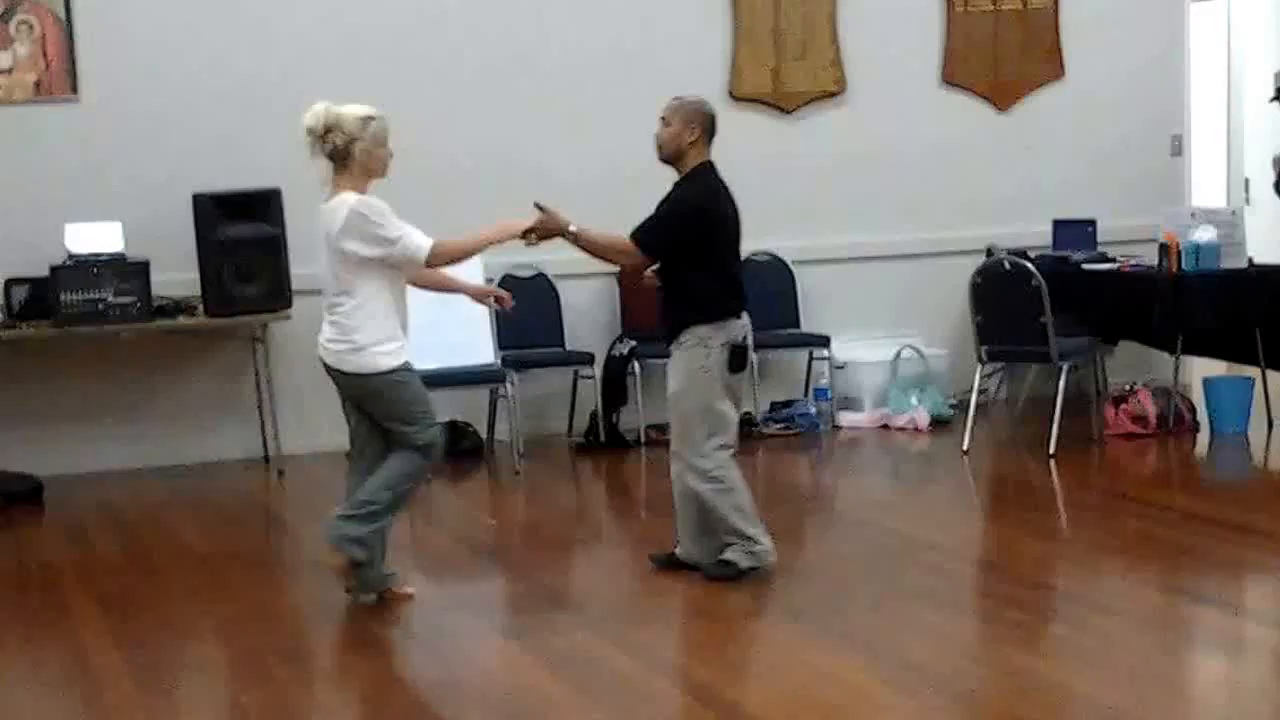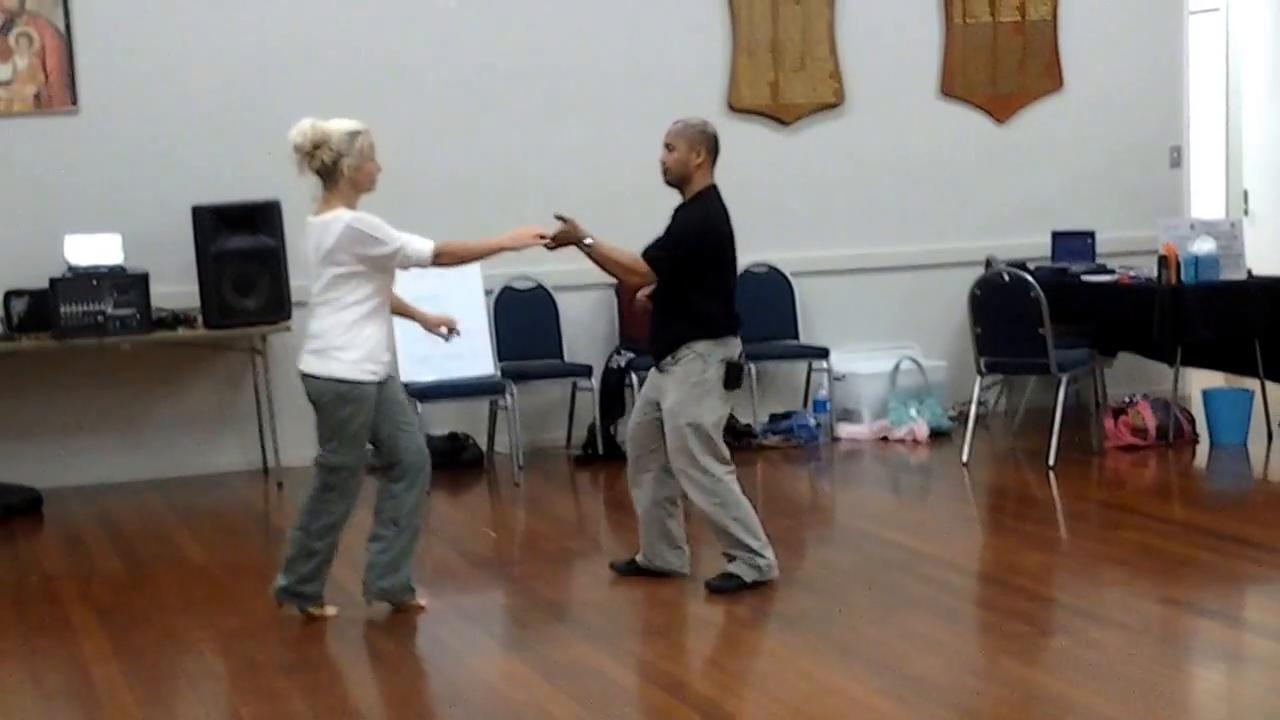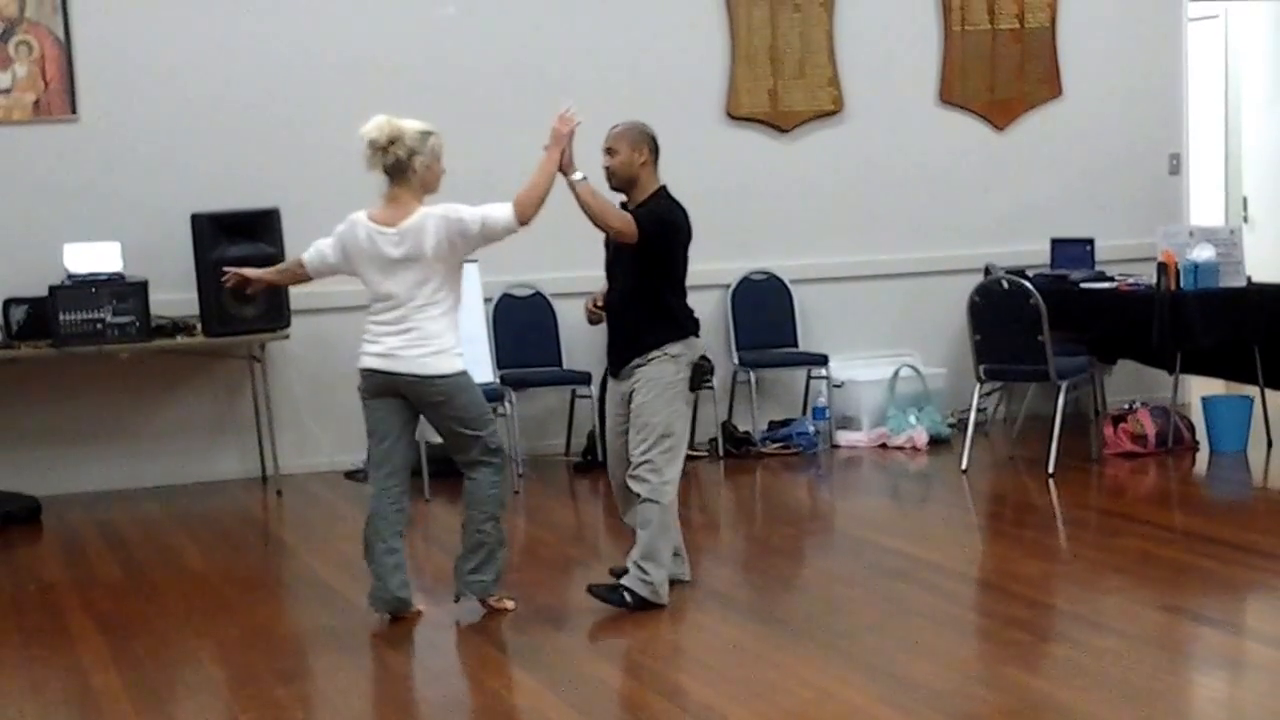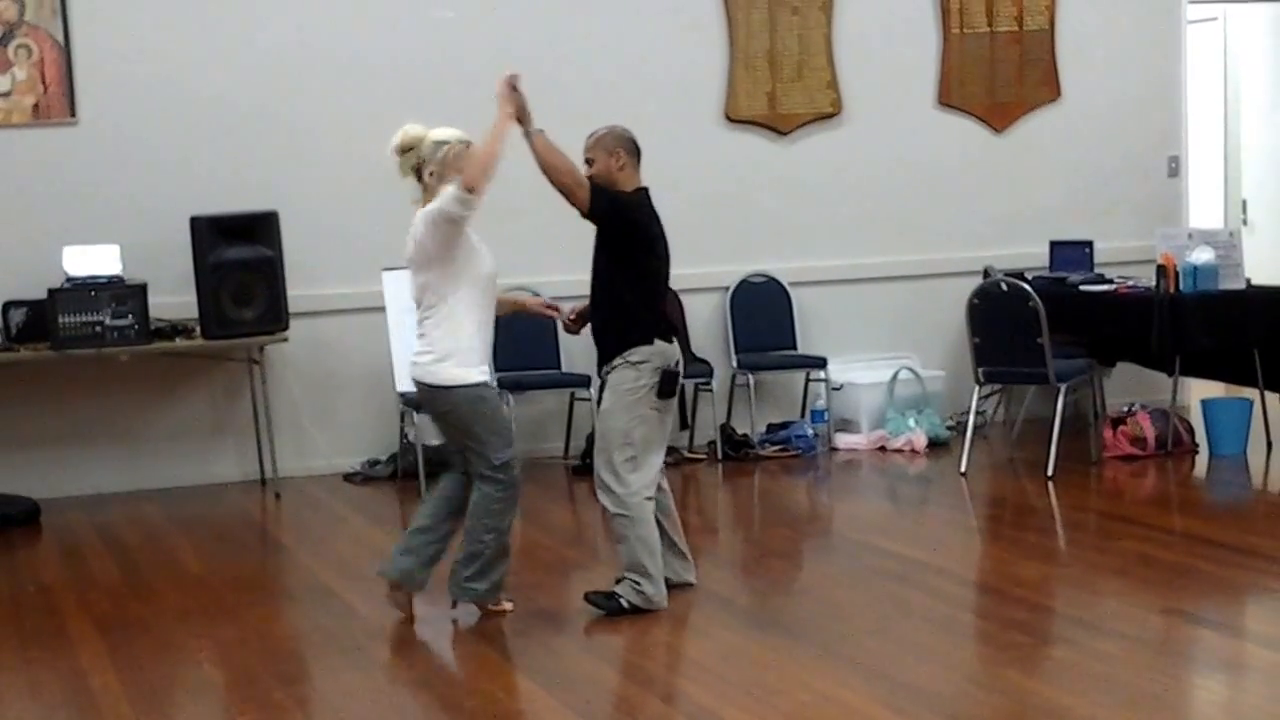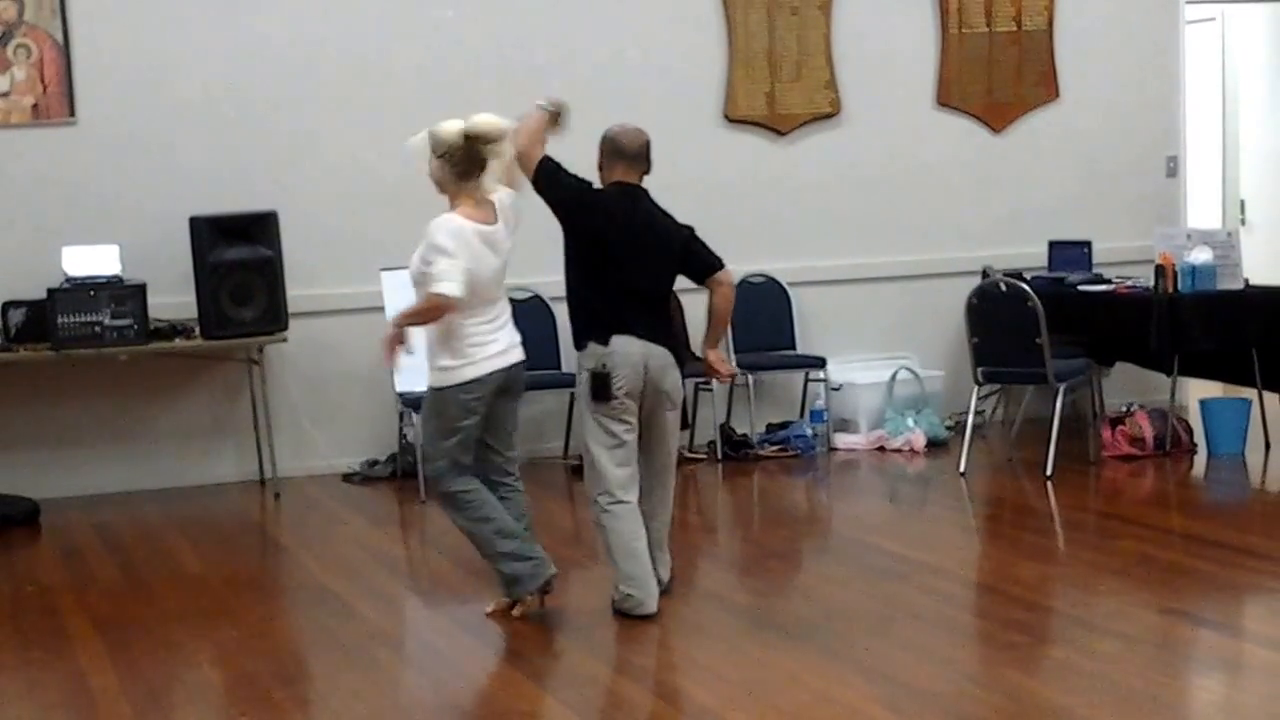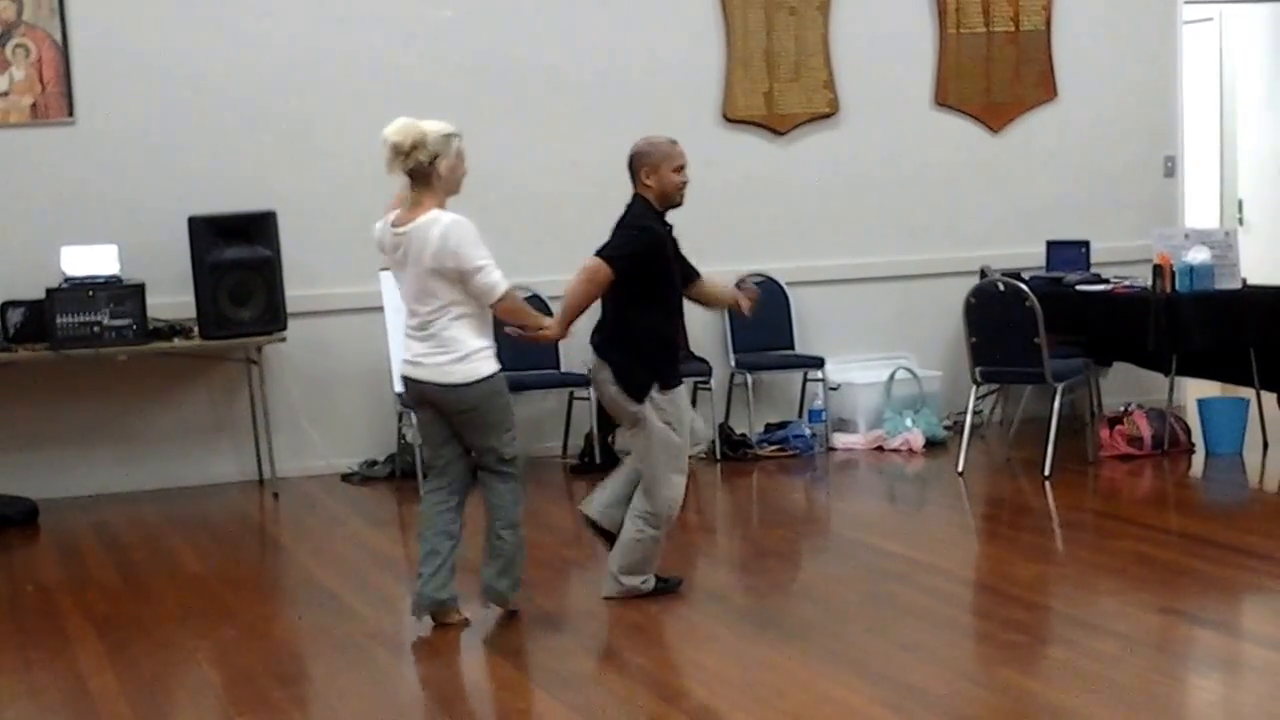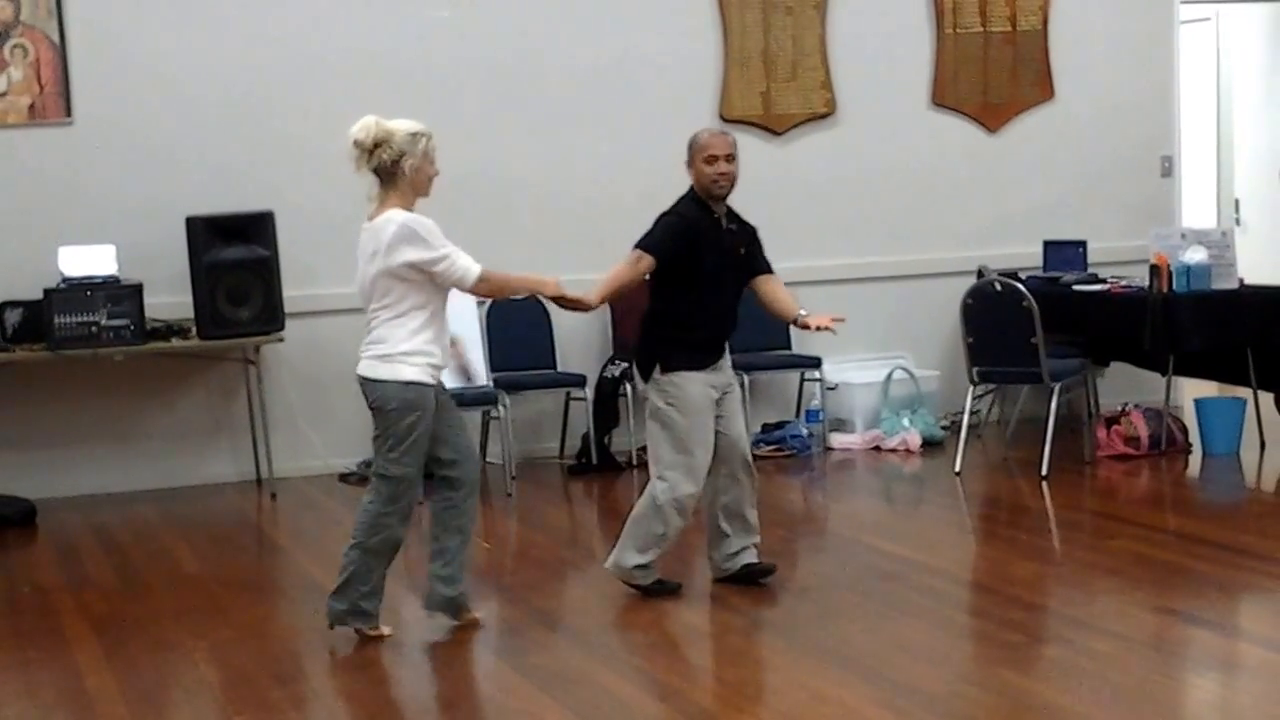
dt=0.5s
person 1, frame 1
left shoulder: (343, 208)
right shoulder: (361, 210)
left elbow: (406, 266)
right elbow: (430, 253)
left wrist: (470, 289)
right wrist: (499, 233)
left hip: (351, 355)
right hip: (372, 359)
left knee: (373, 455)
right knee: (423, 446)
left ankle: (367, 574)
right ankle: (354, 531)
person 1, frame 2
left shoulder: (335, 225)
right shoulder: (352, 227)
right elbow: (435, 254)
left wrist: (421, 317)
right wrist: (507, 241)
left hip: (367, 372)
right hip: (340, 374)
left knee: (410, 460)
right knee: (338, 480)
left ankle: (389, 579)
right ankle: (299, 587)
person 1, frame 3
left shoulder: (357, 229)
right shoulder: (446, 224)
left elbow: (306, 267)
right elbow: (523, 211)
left wrist: (261, 276)
right wrist: (555, 151)
left hip: (379, 371)
right hip: (435, 370)
left knee: (387, 478)
right knee: (485, 461)
left ankle: (392, 593)
right ankle: (479, 580)
person 1, frame 4
left shoulder: (443, 230)
right shoulder: (437, 222)
right elbow: (471, 183)
left wrist: (518, 302)
right wrist: (505, 114)
left hip: (446, 375)
right hip: (456, 379)
left knee: (469, 474)
right knee: (497, 474)
left ankle: (408, 568)
right ankle: (476, 586)
person 1, frame 5
left shoulder: (447, 230)
right shoulder: (499, 207)
left elbow: (446, 300)
right elbow: (508, 185)
left wrist: (401, 323)
left hip: (464, 373)
right hip: (506, 362)
left knee: (451, 475)
right knee: (499, 469)
left ankle: (529, 570)
right ankle: (525, 581)
person 1, frame 6
left shoulder: (395, 226)
right shoulder: (451, 227)
right elbow: (498, 298)
left wrist: (412, 193)
right wrist: (542, 323)
left hip: (419, 375)
right hip: (467, 374)
left knee: (444, 479)
right knee: (499, 470)
left ankle: (436, 593)
right ankle: (501, 584)
person 1, frame 7
left shoulder: (378, 227)
right shoulder: (408, 227)
right elbow: (477, 280)
left wrist: (445, 342)
right wrist: (535, 283)
left hip: (415, 377)
right hip: (400, 380)
left knee: (459, 473)
right knee: (393, 494)
left ankle: (448, 589)
right ankle: (353, 606)
person 2, frame 1
left shoulder: (692, 198)
right shoulder: (706, 191)
left elbow: (631, 252)
left wrist: (565, 230)
right wrist: (665, 271)
left hip: (706, 339)
right hip: (702, 335)
left knee: (704, 452)
right knee: (689, 450)
left ankle: (749, 545)
right ankle: (699, 547)
person 2, frame 2
left shoulder: (700, 219)
right shoulder: (696, 213)
left elbow: (639, 271)
left wrist: (583, 240)
right wrist: (659, 290)
left hip: (700, 357)
right hip: (674, 358)
left knee: (700, 466)
right knee: (646, 456)
left ankle: (753, 559)
right ankle: (661, 554)
person 2, frame 3
left shoulder: (667, 215)
right shoulder: (628, 217)
left elbow: (618, 228)
left wrist: (572, 172)
right wrist: (603, 300)
left hip: (663, 359)
right hip: (625, 361)
left knee: (651, 472)
right knee: (625, 472)
left ankle: (646, 582)
right ankle: (666, 562)
person 2, frame 4
left shoulder: (631, 213)
right shoulder: (625, 217)
left elbow: (567, 183)
left wrist: (527, 124)
right wrist: (590, 310)
left hip: (640, 362)
right hip: (641, 359)
left knee: (621, 478)
right knee: (642, 474)
left ankle: (643, 589)
right ankle: (672, 566)
person 2, frame 5
left shoulder: (582, 207)
right shoulder: (669, 228)
left elbow: (524, 150)
right elbow: (723, 284)
left wrist: (545, 111)
right wrist: (714, 346)
left hip: (606, 357)
right hip: (661, 356)
left knee: (614, 485)
right knee: (655, 480)
left ankle: (637, 592)
right ankle: (651, 574)
person 2, frame 6
left shoulder: (649, 225)
right shoulder: (643, 230)
left elbow: (691, 285)
right elbow: (595, 272)
left wrist: (730, 298)
right wrist: (560, 326)
left hip: (623, 368)
right hip: (643, 374)
left knee: (656, 459)
right knee: (664, 481)
left ankle: (608, 511)
right ankle: (631, 577)
person 2, frame 7
left shoulder: (741, 230)
right shoulder: (680, 221)
left elbow: (764, 280)
right elbow: (638, 263)
left wrist: (800, 315)
right wrist: (593, 299)
left hip: (716, 362)
right hip: (673, 366)
left knee: (735, 461)
right knee: (681, 475)
left ankle: (735, 556)
right ankle: (634, 563)
